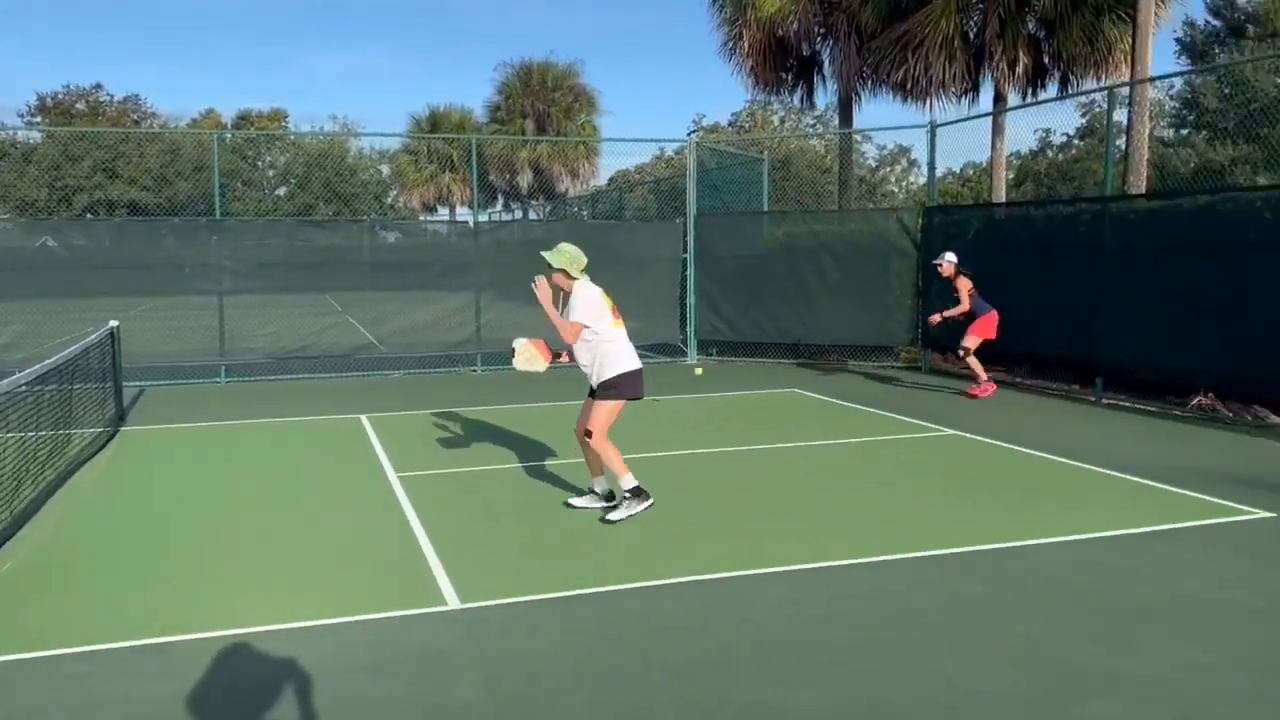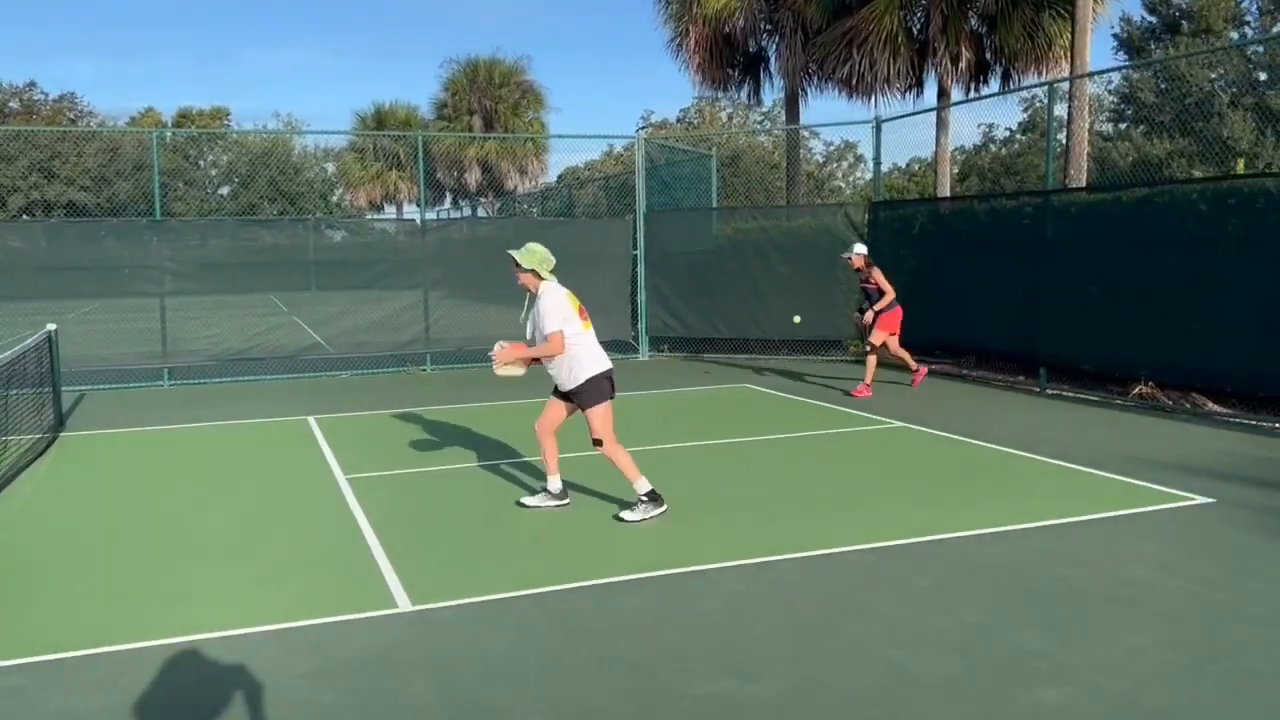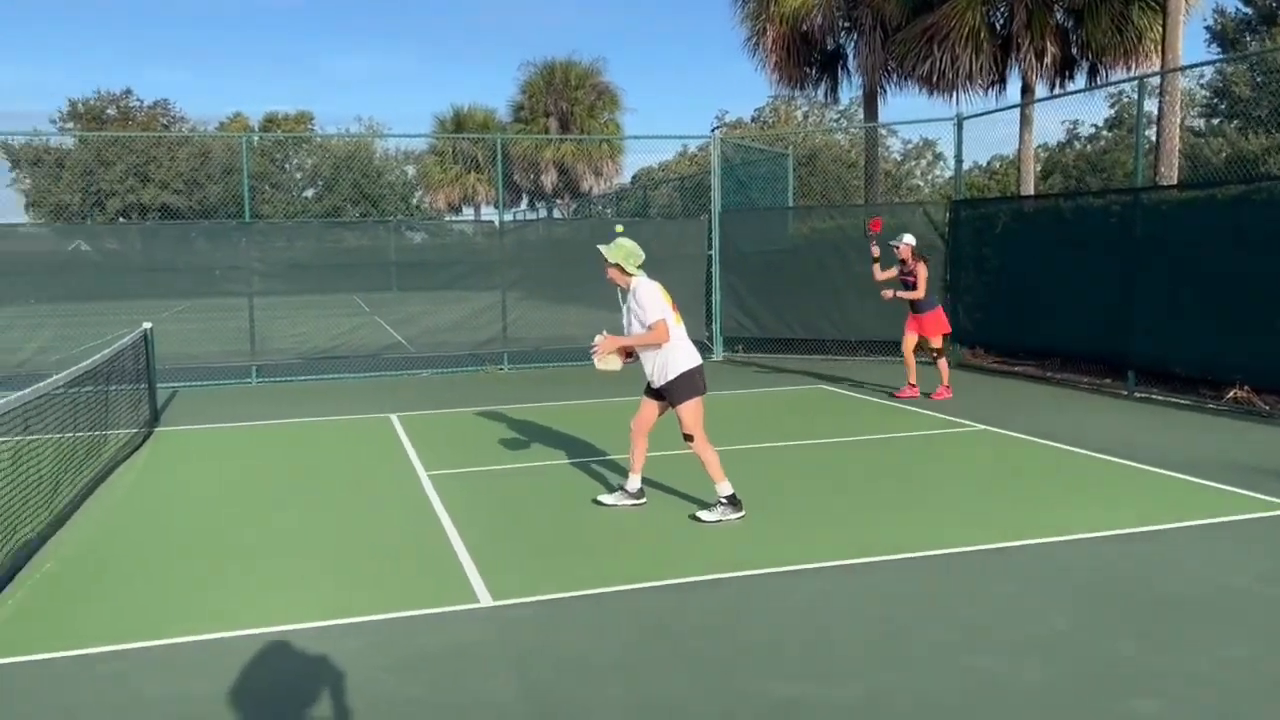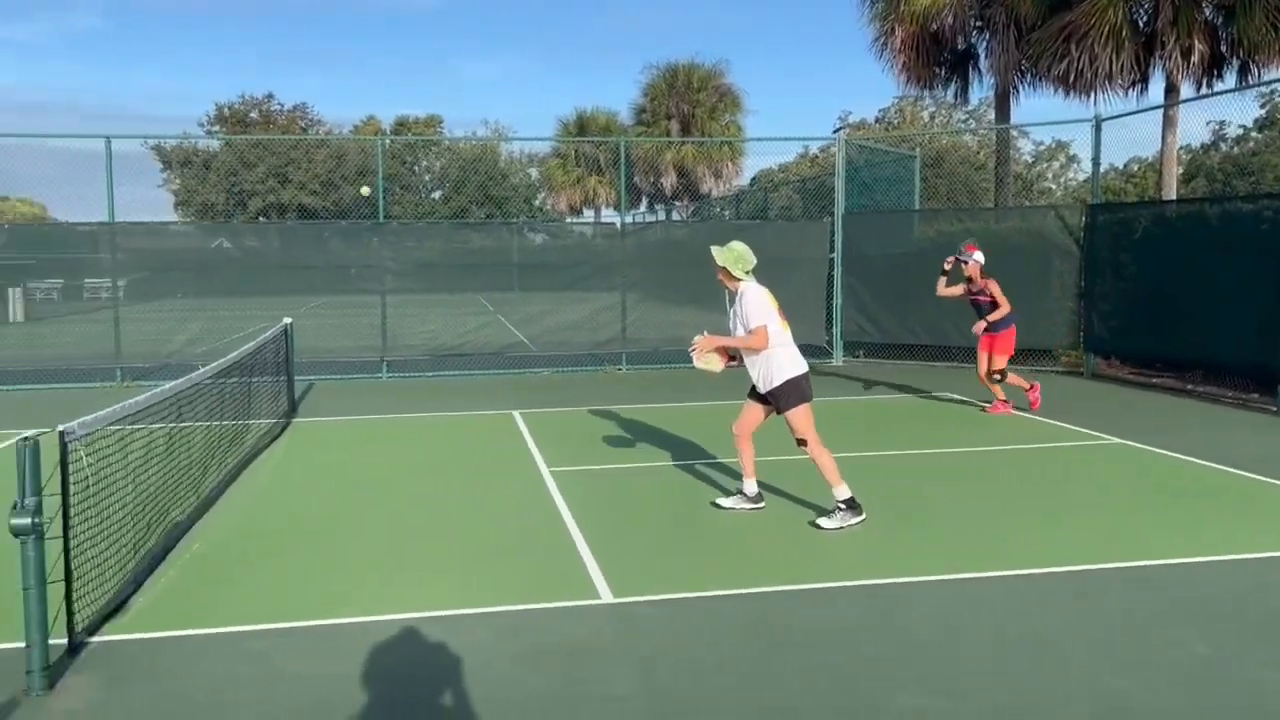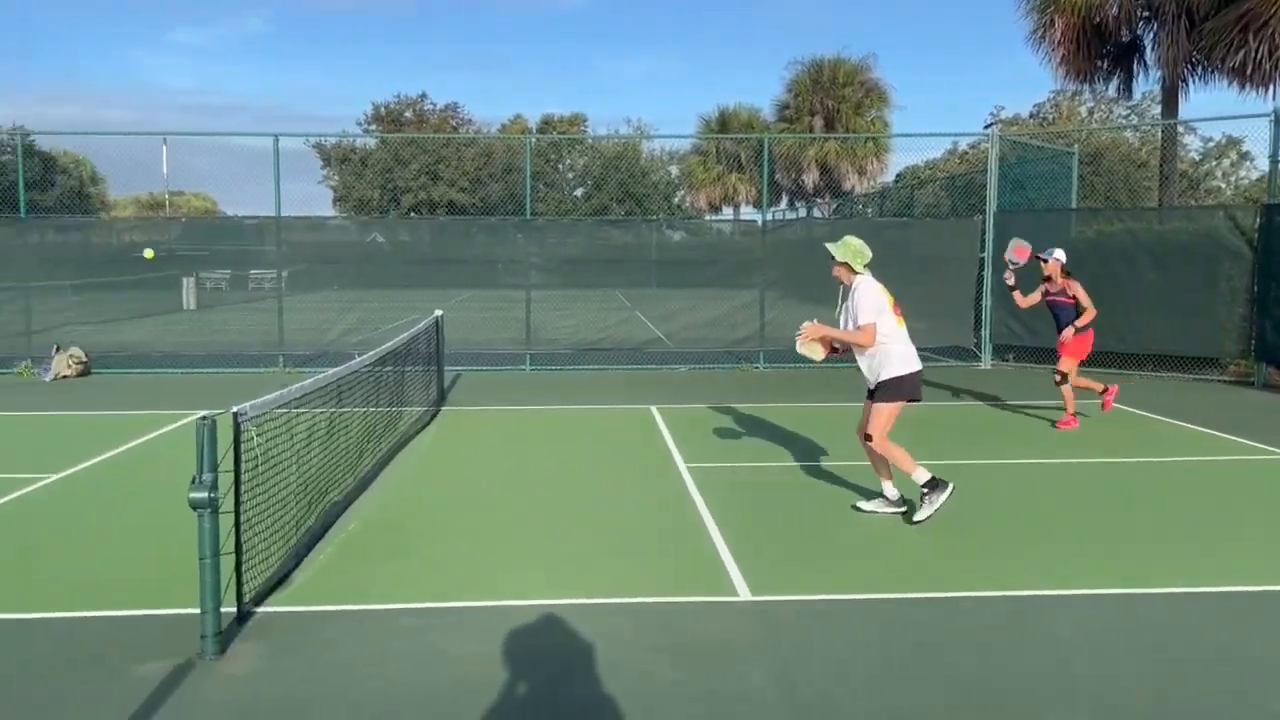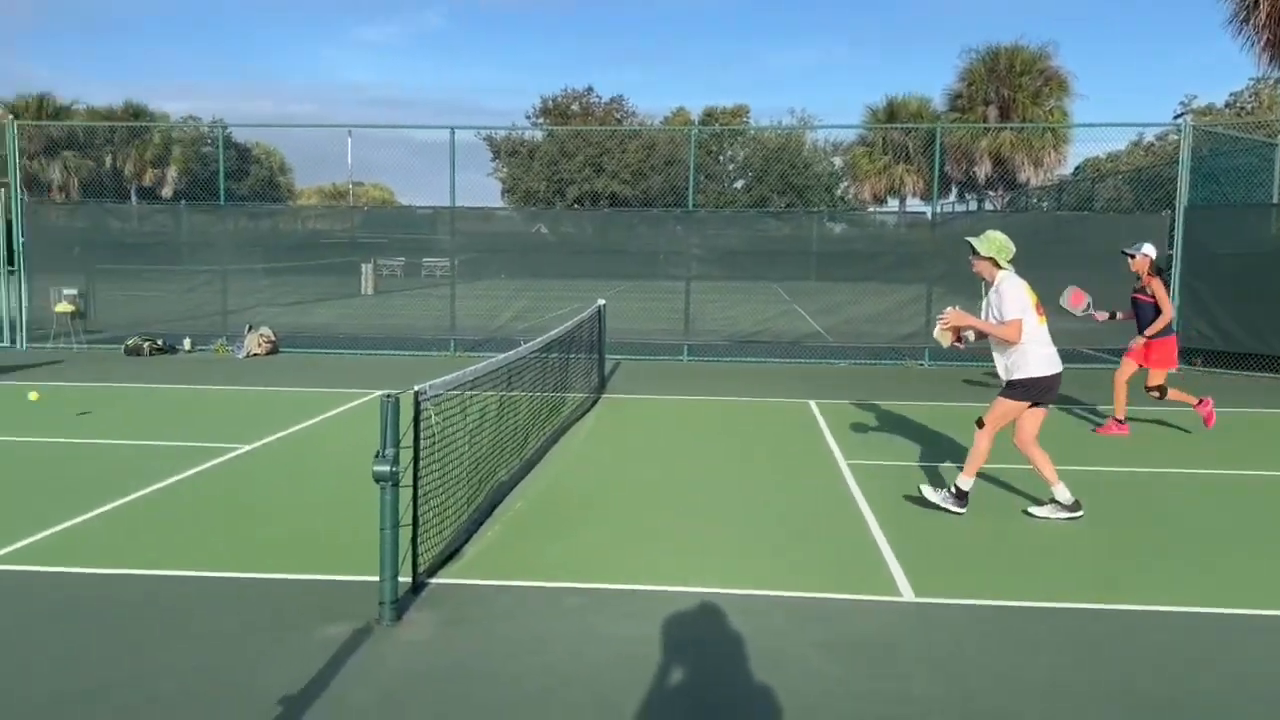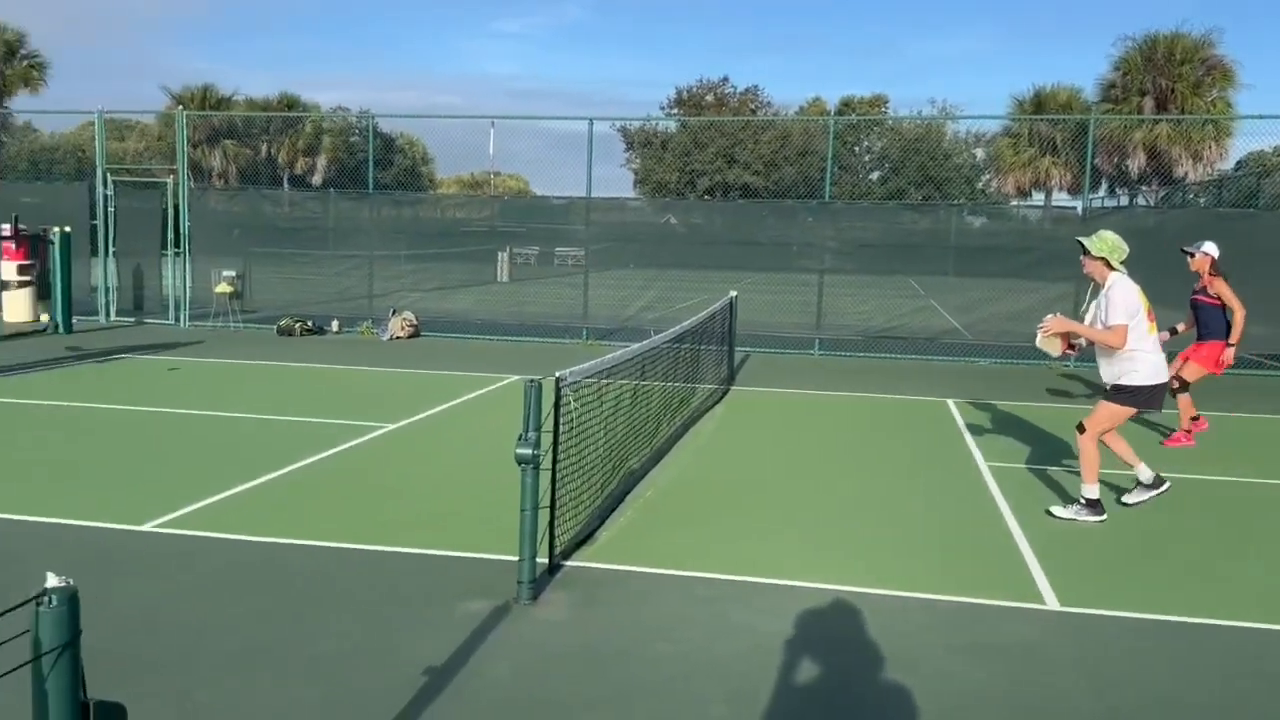
dt=0.3s
person 1, frame 1
left shoulder: (584, 293)
right shoulder: (582, 293)
left elbow: (570, 335)
left wrist: (547, 303)
right wrist: (563, 356)
left hip: (619, 372)
right hip: (606, 374)
left knee: (594, 435)
right knee: (583, 432)
left ankle: (634, 493)
right ankle: (602, 492)
person 1, frame 2
left shoulder: (550, 297)
right shoulder: (548, 295)
left elbow: (556, 347)
left wrist: (518, 354)
right wrist: (526, 356)
left hip: (590, 375)
right hip: (573, 378)
left knee: (605, 443)
right knee: (543, 428)
left ankle: (651, 498)
right ankle: (555, 490)
person 1, frame 3
left shoulder: (644, 289)
right shoulder: (635, 292)
left elbow: (661, 335)
left wrist: (619, 341)
right wrist: (624, 351)
left hip: (681, 371)
right hip: (661, 375)
left knee: (695, 439)
right knee: (638, 428)
left ankle: (730, 502)
right ankle: (632, 490)
person 1, frame 4
left shoulder: (752, 294)
right shoulder: (743, 296)
left elbow: (760, 341)
left wrist: (718, 341)
right wrist: (727, 355)
left hip: (786, 377)
right hip: (767, 380)
left knee: (810, 444)
right knee: (740, 431)
left ankle: (848, 506)
right ankle: (750, 493)
person 1, frame 5
left shoulder: (865, 291)
right shoulder: (859, 290)
left elbow: (867, 338)
left wrist: (825, 331)
right wrist: (833, 343)
left hip: (897, 373)
right hip: (888, 375)
left knee: (876, 439)
right knee: (866, 435)
left ankle: (932, 484)
right ankle: (892, 497)
person 1, frame 6
left shoulder: (1008, 286)
right shoulder: (1002, 287)
left elbow: (1012, 334)
right elbow: (996, 331)
left wrist: (969, 319)
right wrist: (965, 330)
left hip: (1032, 374)
right hip: (1038, 373)
left knee: (984, 428)
right knee: (1024, 440)
left ankle: (958, 495)
right ankle: (1066, 501)
person 1, frame 7
left shoulder: (1119, 290)
right shoulder: (1113, 288)
left elbow: (1116, 339)
right elbow: (1108, 335)
left wrist: (1072, 326)
right wrist: (1076, 338)
left hip: (1138, 380)
right hip: (1136, 377)
left knee: (1086, 432)
right knee: (1102, 430)
left ankle: (1091, 504)
right ankle: (1149, 478)
person 2, frame 1
left shoulder: (960, 280)
right shoulder: (956, 280)
left elbow: (965, 306)
left wrist: (941, 315)
right wrist: (947, 314)
left hip: (986, 318)
right hip: (980, 319)
left knee: (963, 351)
right knee: (966, 353)
left ankle: (984, 383)
right ankle: (984, 384)
person 2, frame 2
left shoulder: (874, 272)
right shoulder: (862, 274)
left elbow: (891, 294)
left wrist: (872, 310)
right wrist: (863, 310)
left hip: (890, 313)
right hip: (883, 314)
left knee: (871, 346)
right knee: (893, 348)
left ankle: (866, 386)
right ankle: (918, 369)
person 2, frame 3
left shoulder: (920, 266)
right shoulder: (901, 267)
left elbow: (920, 293)
right elbow: (879, 277)
left wrist: (894, 294)
right wrist: (876, 258)
left hip: (930, 313)
right hip: (915, 314)
left knee: (936, 352)
right knee: (906, 349)
left ankle: (946, 388)
right ankle: (912, 387)
person 2, frame 4
left shoulder: (990, 284)
right shoulder: (967, 286)
left elbow: (1006, 307)
right elbow: (940, 291)
left wrist: (985, 320)
right wrist: (945, 270)
left hip: (1004, 332)
right hip: (987, 333)
left knee: (997, 375)
right knee: (982, 372)
left ankle: (1031, 388)
right ankle: (1003, 402)
person 2, frame 5
left shoulder: (1072, 285)
right shoulder: (1045, 286)
left elbow: (1091, 310)
right elbow: (1023, 303)
left wrist: (1073, 326)
right wrist: (1012, 286)
left hip: (1080, 336)
right hip: (1065, 338)
left knee: (1060, 375)
right knee: (1069, 378)
left ankle: (1071, 417)
right ankle: (1106, 390)
person 2, frame 6
left shoulder: (1155, 283)
right shoulder: (1138, 284)
left elbow: (1168, 314)
left wrist: (1144, 335)
right wrist: (1110, 315)
left hip: (1161, 342)
right hip: (1144, 342)
left knee: (1154, 389)
right knee: (1119, 378)
left ankle: (1201, 404)
right ankle: (1118, 423)
person 2, frame 7
left shoulder: (1215, 284)
right shoulder: (1197, 285)
left elbow: (1239, 313)
left wrist: (1230, 345)
right wrist: (1170, 332)
left hip: (1216, 346)
right hip: (1202, 344)
left knee: (1178, 383)
right knee: (1169, 378)
left ankle: (1185, 434)
right ankle: (1195, 420)
